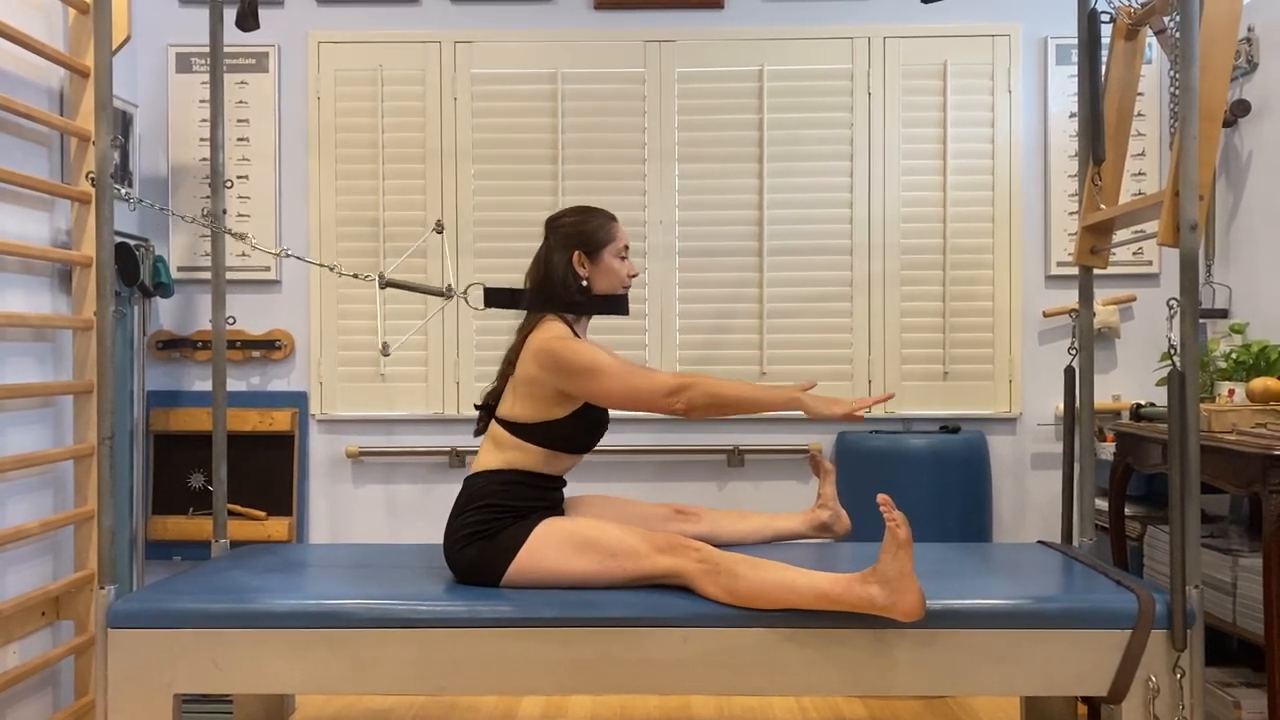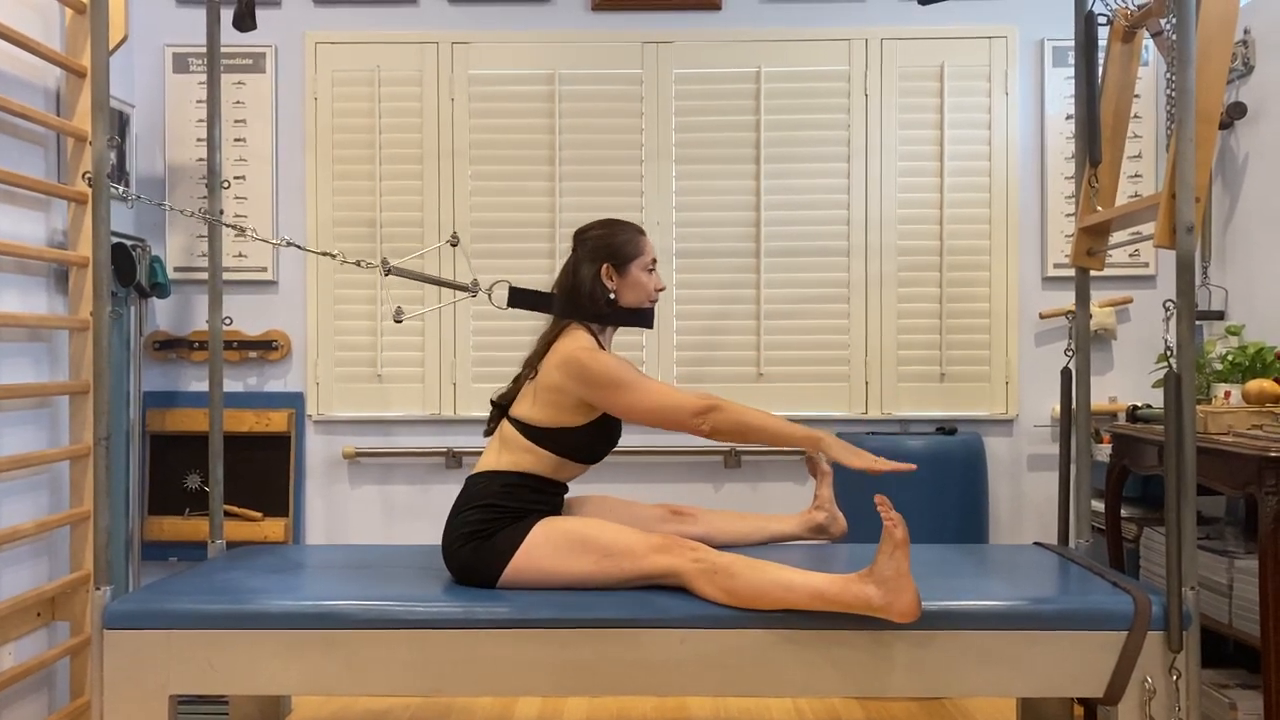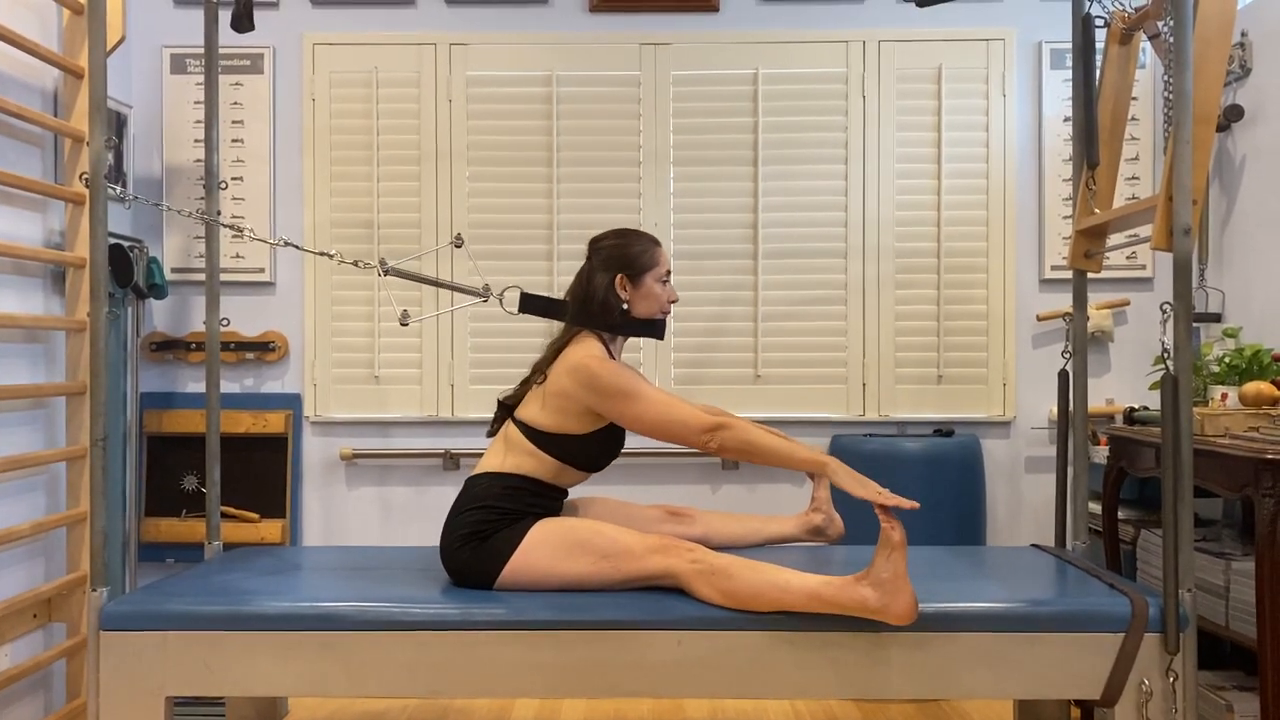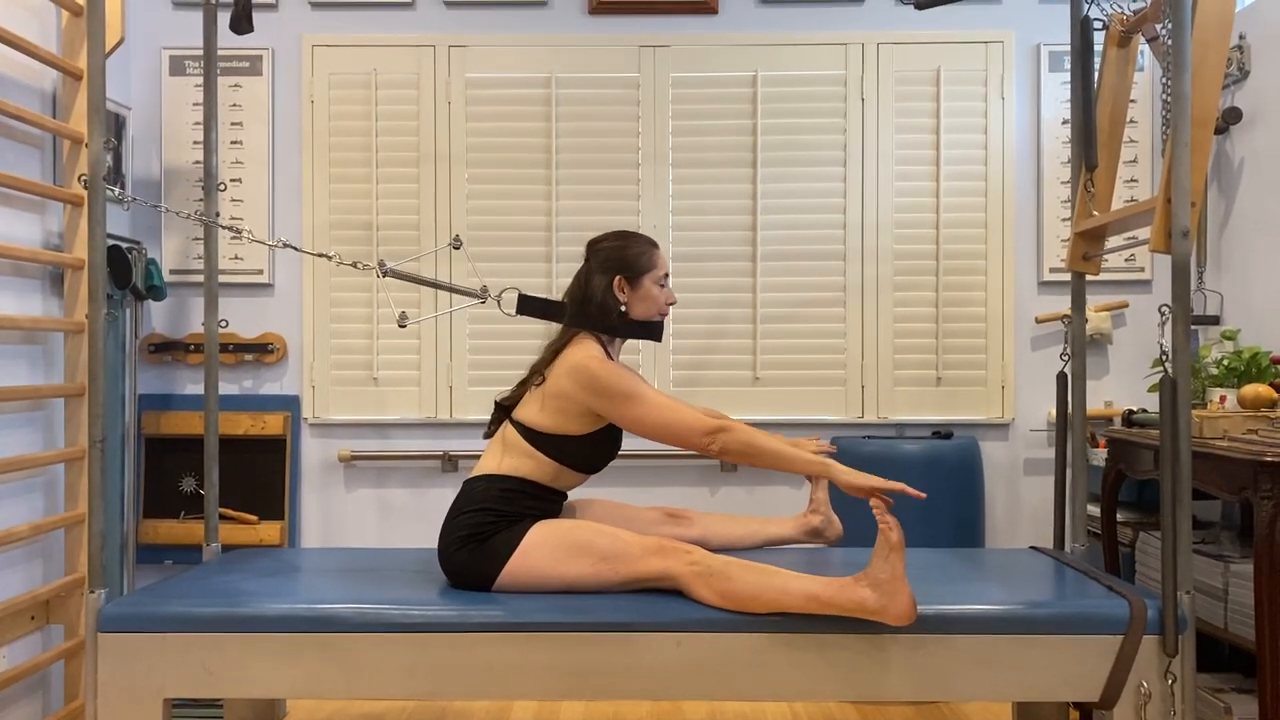
dt=0.5s
person 1, frame 1
left shoulder: (562, 336)
right shoulder: (555, 346)
left elbow: (664, 384)
right elbow: (679, 397)
left wrist: (779, 394)
right wrist: (798, 400)
left hip: (529, 513)
right hip: (493, 534)
left knee: (681, 519)
right knee: (681, 557)
left ankle: (813, 519)
right ankle: (870, 592)
person 1, frame 2
left shoulder: (584, 346)
right shoulder: (581, 358)
left elbow: (691, 405)
right elbow: (704, 417)
left wrist: (802, 435)
right wrist: (820, 441)
left hip: (525, 516)
right hip: (491, 534)
left knee: (677, 519)
right knee: (680, 558)
left ankle: (808, 522)
person 1, frame 3
left shoulder: (594, 353)
right shoulder: (591, 366)
left elbow: (699, 415)
right elbow: (712, 435)
left wrist: (797, 448)
right wrist: (828, 466)
left hip: (525, 517)
right hip: (489, 534)
left knee: (677, 521)
right knee: (678, 558)
left ankle: (805, 523)
person 1, frame 4
left shoulder: (589, 355)
right shoulder: (588, 368)
left elbow: (696, 418)
right elbow: (713, 437)
left wrist: (788, 447)
right wrist: (830, 470)
left hip: (520, 519)
right hip: (487, 537)
left knee: (675, 523)
right knee: (677, 561)
left ankle: (802, 524)
